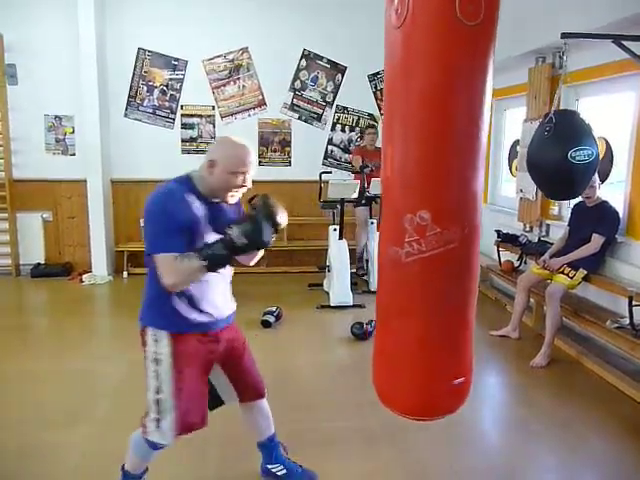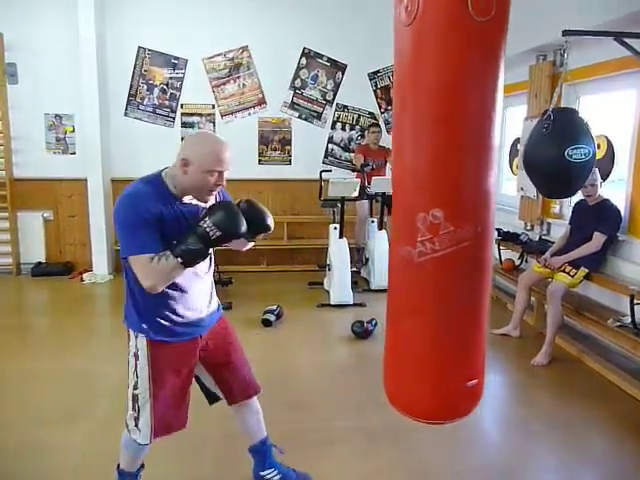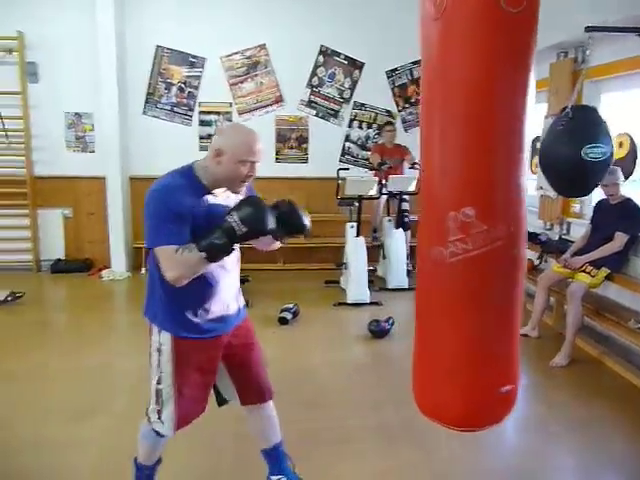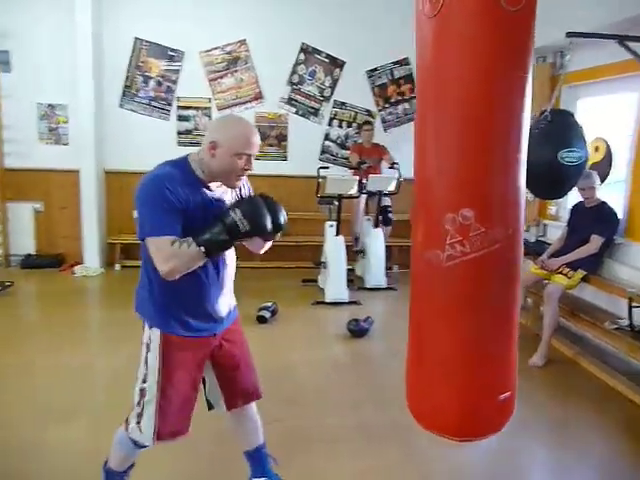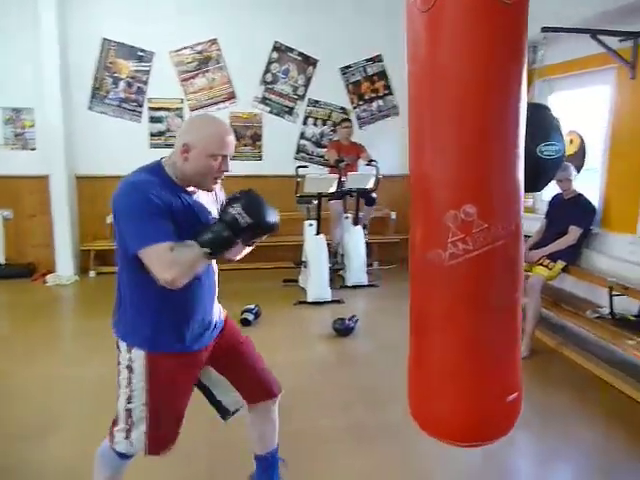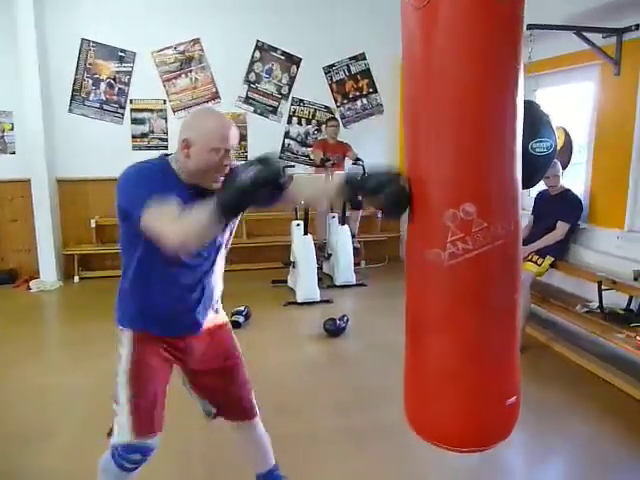
dt=0.2s
person 1, frame 1
left shoulder: (226, 200)
right shoulder: (168, 201)
left elbow: (248, 258)
right elbow: (172, 278)
left wrist: (265, 227)
right wrist: (226, 247)
left hip: (219, 321)
right hip: (172, 329)
left knee: (253, 392)
right knee: (164, 428)
person 1, frame 2
left shoulder: (210, 194)
right shoulder: (136, 202)
left elbow: (239, 243)
right elbow: (150, 279)
left wrist: (251, 225)
right wrist: (200, 239)
left hip: (208, 320)
right hip: (158, 334)
left knee: (243, 391)
right knee: (145, 425)
person 1, frame 3
left shoulder: (236, 187)
right shoulder: (168, 194)
left elbow: (264, 242)
right elbow: (175, 271)
left wrist: (283, 225)
right wrist: (226, 235)
left hip: (232, 318)
right hip: (182, 329)
left knee: (259, 396)
right knee: (166, 416)
person 1, frame 4
left shoulder: (235, 184)
right shoulder: (161, 186)
left elbow: (258, 244)
right elbow: (169, 264)
left wrist: (266, 225)
right wrist: (224, 231)
left hip: (222, 318)
right hip: (173, 327)
left knee: (243, 397)
right knee: (149, 424)
person 1, frame 5
left shoulder: (204, 186)
right shoulder: (138, 192)
left elbow: (232, 252)
right elbow: (170, 272)
left wrist: (251, 228)
right wrist: (225, 229)
left hip: (210, 326)
right hip: (155, 339)
left knee: (264, 393)
right knee: (131, 438)
person 1, frame 6
left shoulder: (231, 176)
right shoulder: (140, 180)
left elbow: (299, 188)
right elbow: (178, 236)
left wrist: (358, 185)
right wrist: (236, 194)
left hip: (204, 322)
right hip: (148, 328)
left knee: (243, 412)
right knee: (135, 444)
person 2, frame 1
left shoulder: (609, 213)
right shoulder: (578, 207)
left elbow: (594, 246)
left wrist: (561, 260)
right wrist: (548, 255)
left hip: (583, 262)
right hip: (561, 257)
left knee: (553, 292)
right knee: (523, 281)
left ankle: (546, 350)
right ankle: (513, 328)
person 2, frame 2
left shoulder: (610, 211)
right shoulder: (579, 206)
left elbow: (596, 245)
left wrist: (563, 259)
right wrist: (549, 253)
left hip: (584, 260)
right hip: (563, 255)
left knee: (554, 290)
right knee: (524, 279)
left ankle: (547, 349)
right ankle: (514, 327)
person 2, frame 3
right shoulder: (601, 205)
left elbow: (618, 245)
left wrist: (583, 259)
right wrist: (570, 253)
left hip: (606, 261)
right hip: (583, 255)
left knee: (574, 291)
right knee: (544, 279)
left ankle: (567, 350)
right ankle: (533, 327)
person 2, frame 4
left shoulder: (607, 214)
right shoulder: (577, 208)
left elbow: (593, 247)
left wrist: (560, 260)
right wrist: (546, 255)
left hip: (581, 262)
right hip: (559, 257)
left knee: (551, 292)
right knee: (522, 280)
left ankle: (543, 350)
person 2, frame 5
left shoulder: (584, 206)
right shoulder: (555, 200)
left elbow: (572, 238)
left wrist: (541, 252)
right wrist: (527, 247)
left hip: (560, 253)
right hip: (539, 249)
left knee: (533, 284)
left ankle: (527, 341)
person 2, frame 6
left shoulder: (572, 201)
right shoulder: (541, 196)
left elbow: (559, 234)
left wrist: (529, 248)
left hip: (548, 249)
right hip: (527, 245)
left knee: (522, 280)
left ankle: (518, 336)
person 3, frame 1
left shoulder: (381, 152)
right shoulder: (358, 151)
right elbow: (357, 162)
right wrist: (361, 167)
right hip: (362, 188)
right knee: (362, 223)
right ankle: (360, 259)
person 3, frame 2
left shoulder: (386, 151)
right shoulder: (361, 148)
left elbow: (393, 162)
right elbow: (358, 160)
right wrist: (363, 165)
right hip: (364, 186)
left knee: (393, 204)
right knee: (362, 217)
right ankle: (359, 250)
person 3, frame 3
left shoulder: (402, 149)
right shoulder: (377, 148)
left elbow: (410, 159)
right elbow: (375, 160)
left wrist: (414, 163)
right wrist: (379, 164)
right knee: (380, 201)
left ankle: (405, 256)
right ankle: (375, 229)
person 3, frame 4
left shoulder: (380, 148)
right shoulder: (356, 147)
left elbow: (389, 159)
right elbow: (354, 160)
left wrist: (393, 164)
right wrist: (359, 163)
left knee: (387, 216)
right knee: (360, 201)
right ankle: (356, 238)
person 3, frame 5
left shoulder: (358, 147)
right shoulder: (333, 145)
left elbow: (366, 157)
right elbow: (332, 157)
left wrist: (371, 161)
right wrist: (337, 161)
left knee: (371, 197)
right knee: (337, 216)
left ankle: (363, 226)
right ankle: (335, 252)
person 3, frame 6
left shoulder: (344, 146)
right shoulder: (319, 144)
left elbow: (352, 155)
right elbow: (318, 156)
left wrist: (357, 160)
right wrist: (324, 160)
left knee: (357, 202)
right knee: (322, 211)
left ankle: (352, 237)
right ankle: (322, 247)
